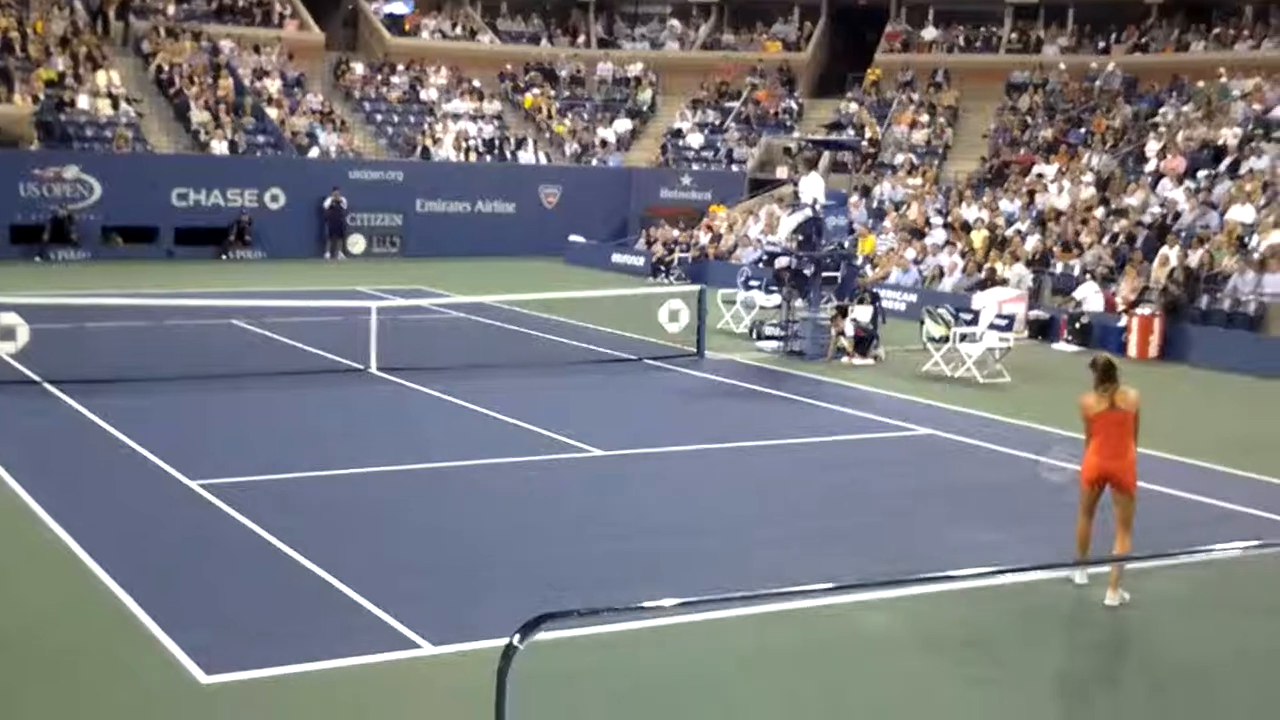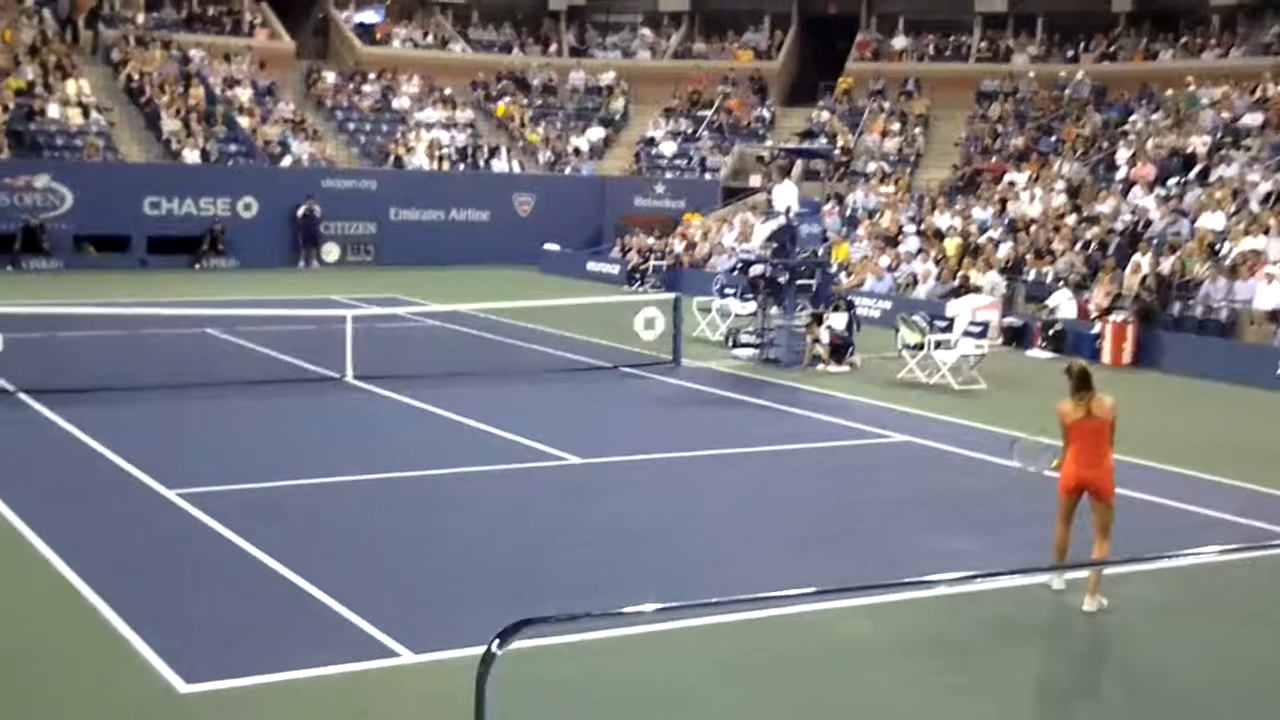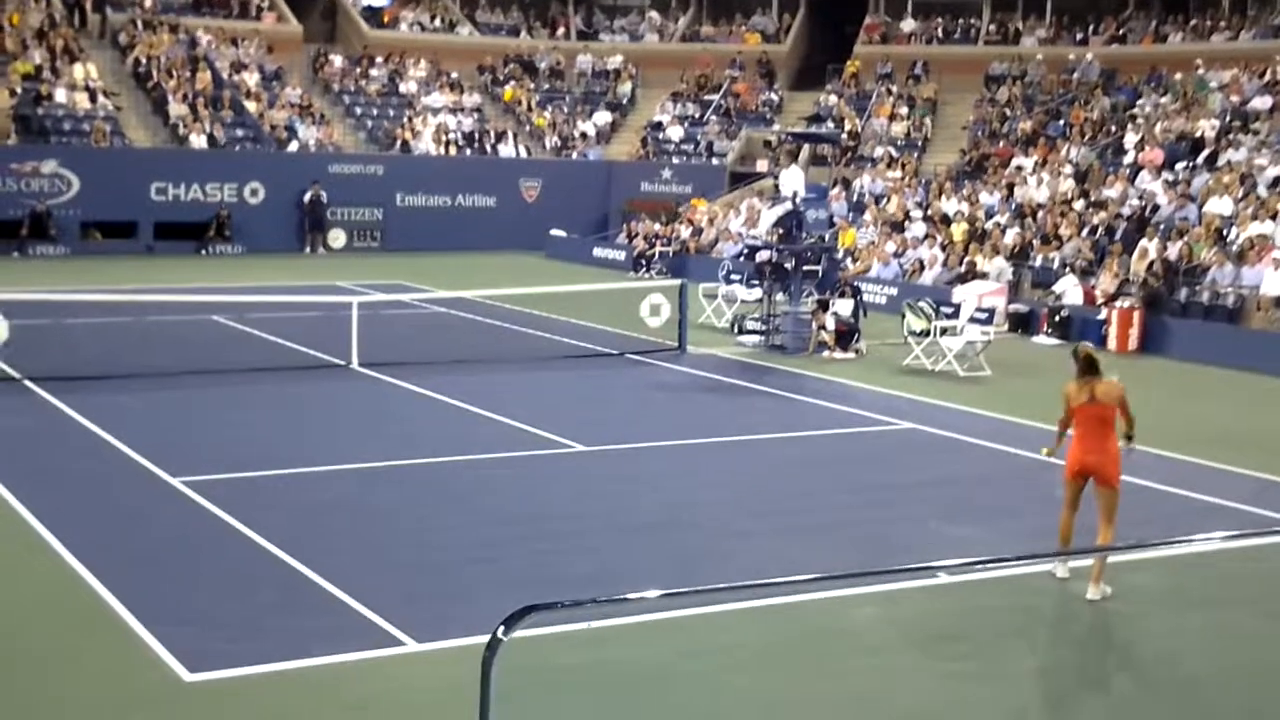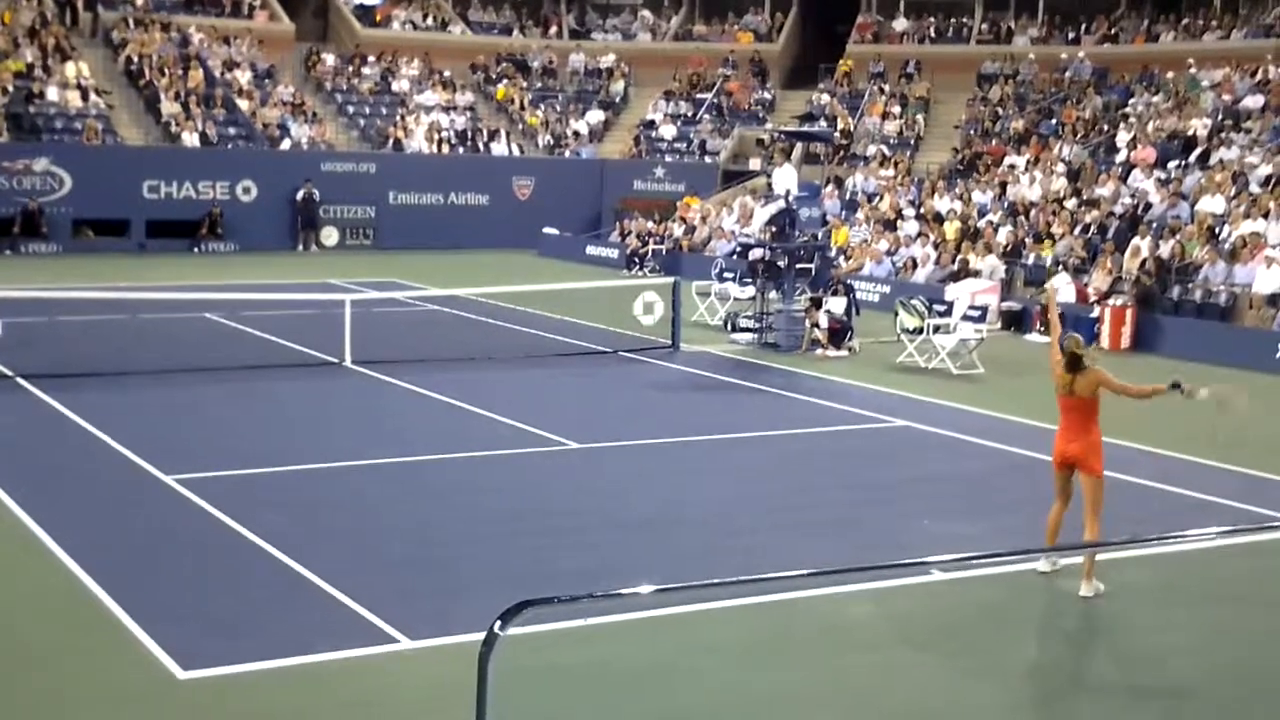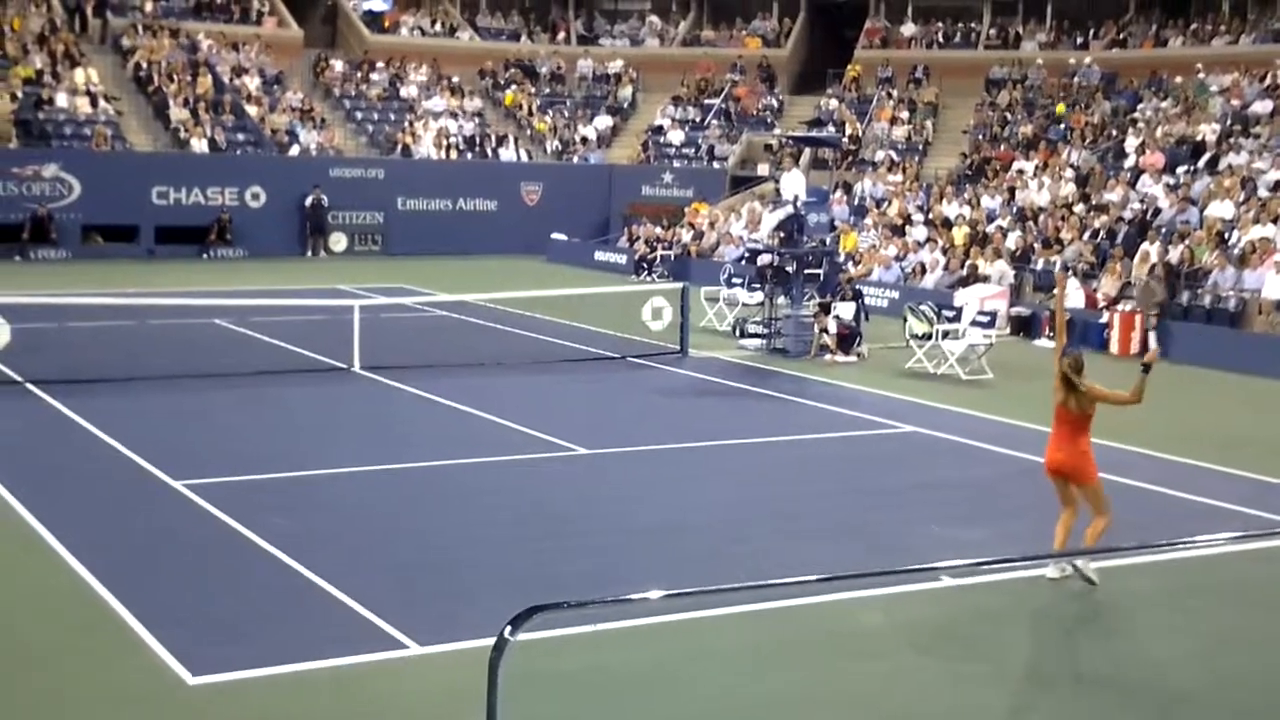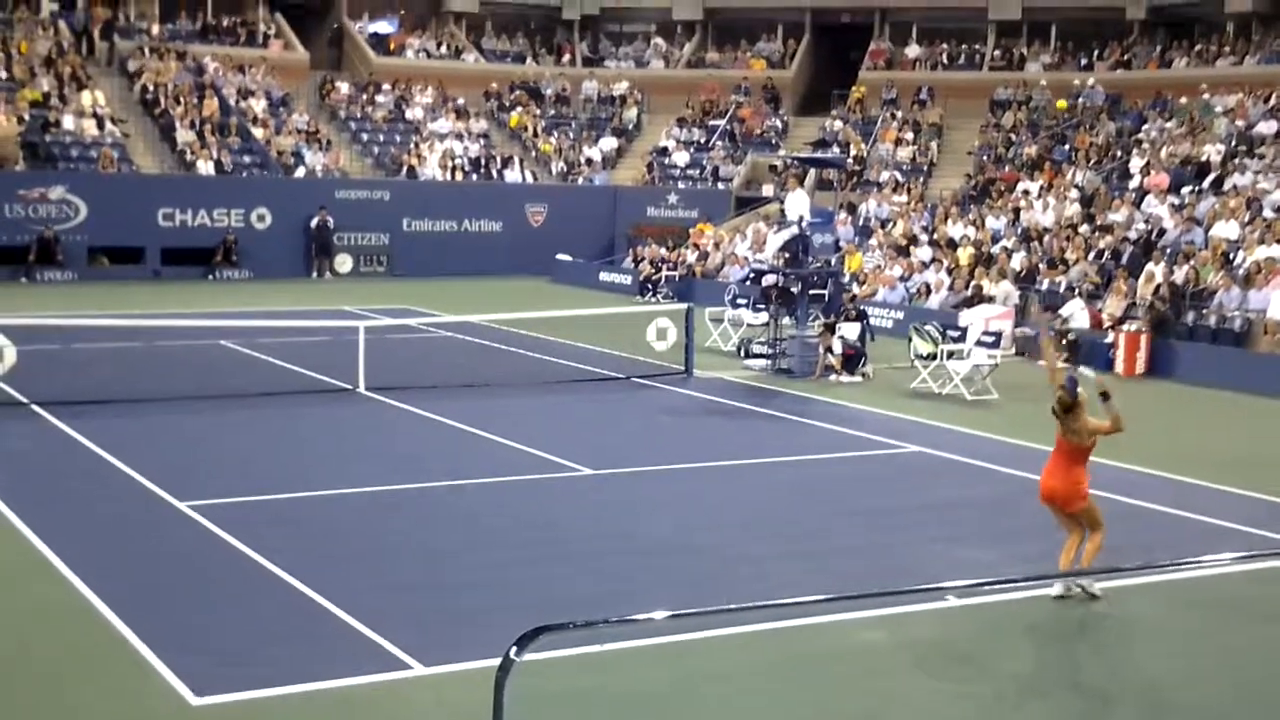
dt=0.3s
person 1, frame 1
left shoulder: (1087, 401)
right shoulder: (1133, 396)
left elbow: (1090, 436)
right elbow: (1133, 434)
left hip: (1096, 462)
right hip: (1123, 465)
left knee: (1085, 516)
right knee: (1124, 530)
left ankle: (1080, 569)
right ankle: (1113, 590)
person 1, frame 2
left shoulder: (1064, 408)
right shoulder: (1109, 403)
left elbow: (1068, 443)
right elbow: (1109, 440)
left hip: (1074, 470)
right hip: (1101, 473)
left knee: (1063, 522)
right knee: (1102, 537)
left ankle: (1057, 575)
right ankle: (1091, 596)
person 1, frame 3
left shoulder: (1070, 390)
right shoulder: (1114, 387)
right elbow: (1129, 420)
left wrist: (1057, 442)
right wrist: (1129, 437)
left hip: (1078, 457)
right hip: (1106, 459)
left knee: (1069, 509)
right knee: (1106, 524)
left ankle: (1061, 564)
right ankle: (1095, 584)
person 1, frame 4
left shoulder: (1058, 372)
right shoulder: (1094, 376)
left elbow: (1055, 335)
right elbow: (1136, 392)
left wrist: (1052, 305)
right wrist: (1171, 387)
left hip: (1063, 447)
right hip: (1087, 450)
left knee: (1061, 502)
right knee: (1092, 518)
left ankle: (1047, 557)
right ankle: (1087, 581)
person 1, frame 5
left shoulder: (1060, 382)
right shoulder: (1089, 393)
left elbow: (1060, 336)
right elbow: (1135, 398)
left wrist: (1059, 297)
right wrist: (1146, 367)
left hip: (1053, 457)
right hip: (1077, 459)
left knee: (1069, 508)
right knee: (1102, 514)
left ankle: (1057, 563)
right ankle: (1082, 559)
person 1, frame 6
left shoulder: (1063, 414)
right shoulder: (1086, 425)
left elbow: (1054, 375)
right elbow: (1116, 426)
left wrist: (1046, 344)
right wrist: (1105, 397)
left hip: (1048, 485)
right hip: (1071, 488)
left knee: (1076, 531)
right knee: (1096, 530)
left ankle: (1063, 580)
right ankle: (1083, 575)
